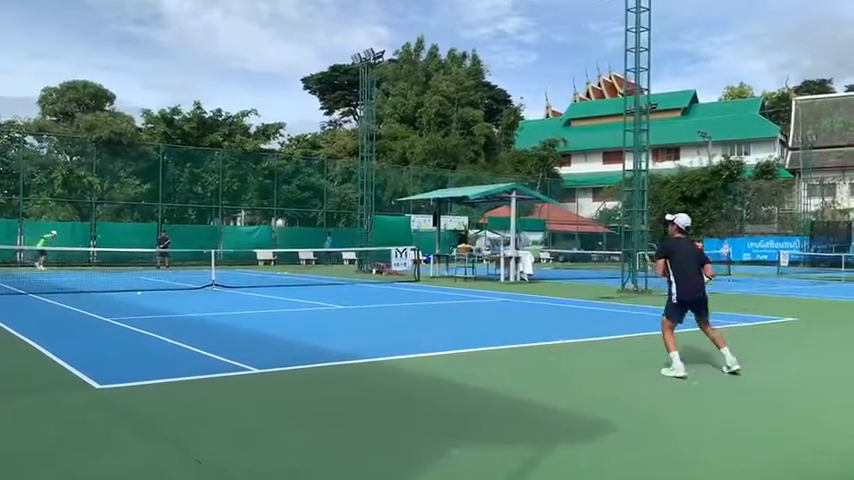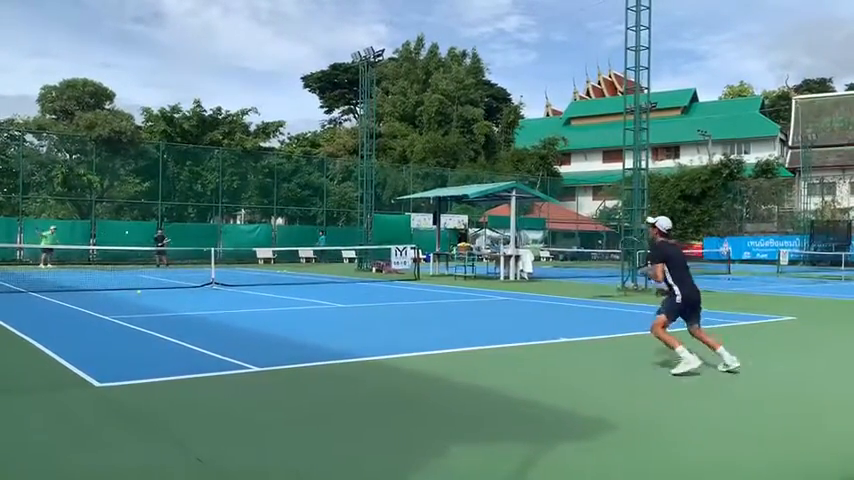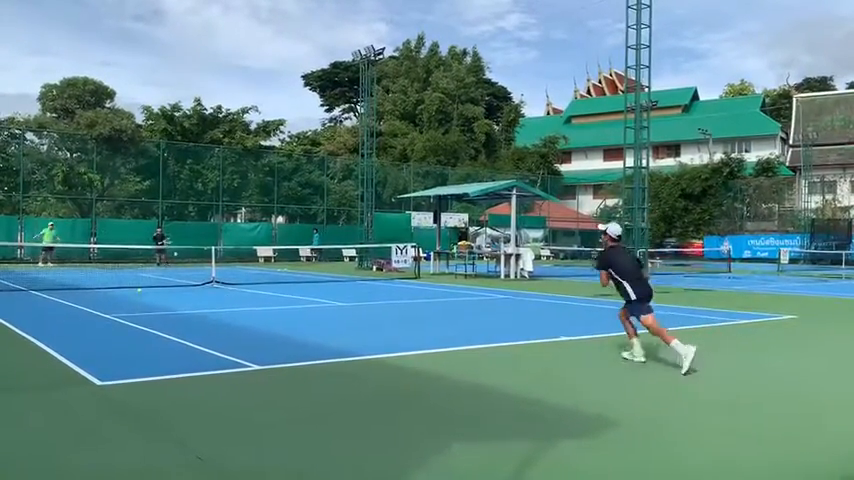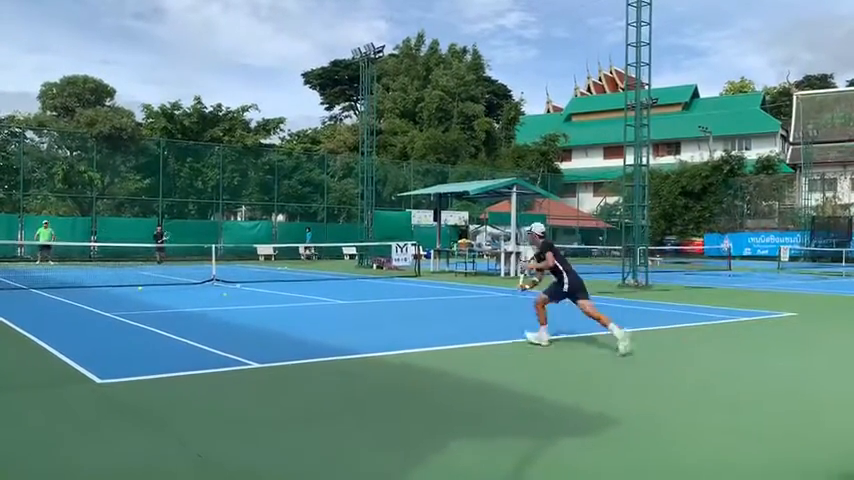
dt=0.3s
person 1, frame 1
left shoulder: (666, 245)
right shoulder: (695, 248)
left elbow: (660, 272)
right elbow: (709, 273)
left hip: (680, 293)
right hip: (699, 293)
left knee: (667, 328)
right knee: (706, 327)
left ankle: (677, 366)
right ankle: (730, 361)
person 1, frame 2
left shoulder: (656, 249)
right shoulder: (675, 248)
left elbow: (659, 277)
left wrist: (648, 271)
right wrist: (667, 290)
left hip: (679, 295)
right hip: (693, 294)
left knee: (657, 328)
right knee: (696, 331)
left ankle: (688, 359)
right ankle: (730, 360)
person 1, frame 3
left shoulder: (604, 255)
right shoulder: (628, 253)
left elbow: (604, 282)
right elbow: (644, 276)
left wrist: (608, 274)
left hip: (634, 295)
right hip: (645, 290)
left knee: (652, 326)
right knee: (623, 315)
left ankle: (684, 351)
right ankle: (636, 352)
person 1, frame 4
left shoulder: (546, 245)
right shoulder: (539, 253)
left elbow: (550, 263)
right elbow: (539, 277)
left wrist: (532, 266)
right wrist: (528, 286)
left hip: (567, 281)
right hip: (572, 282)
left knee: (539, 303)
right knee: (590, 311)
left ankle: (543, 335)
right ankle: (618, 333)
